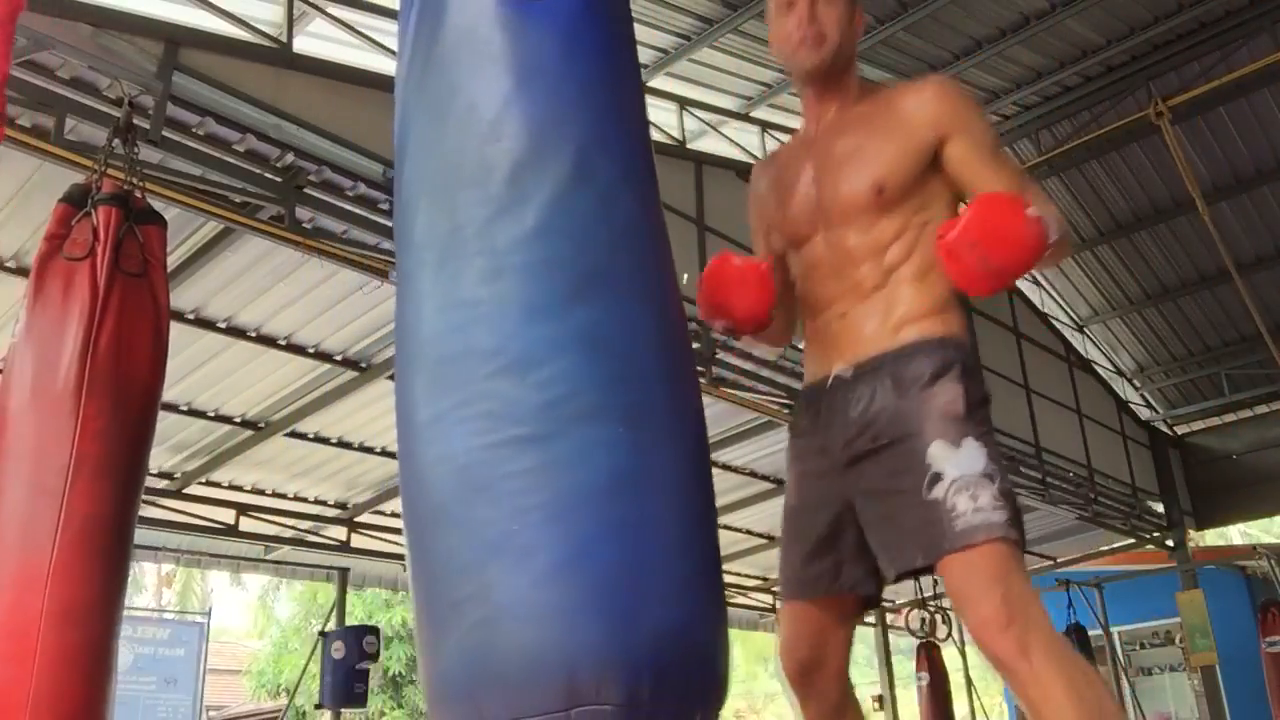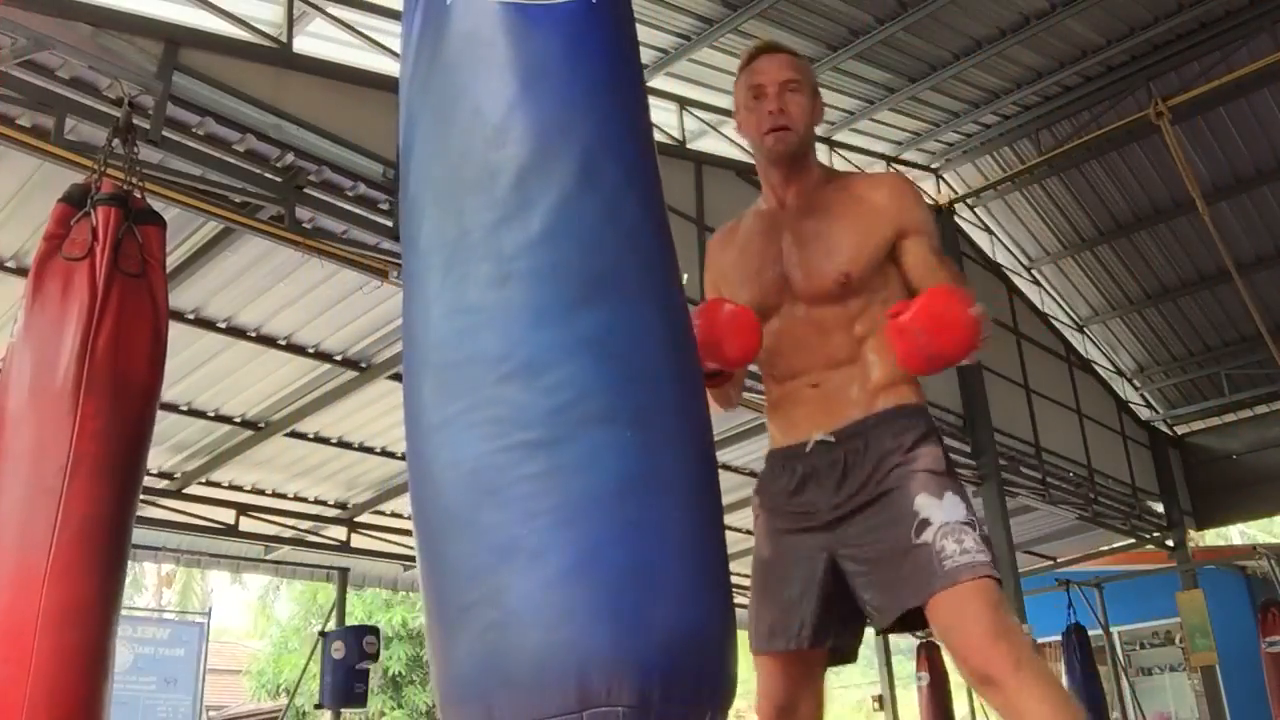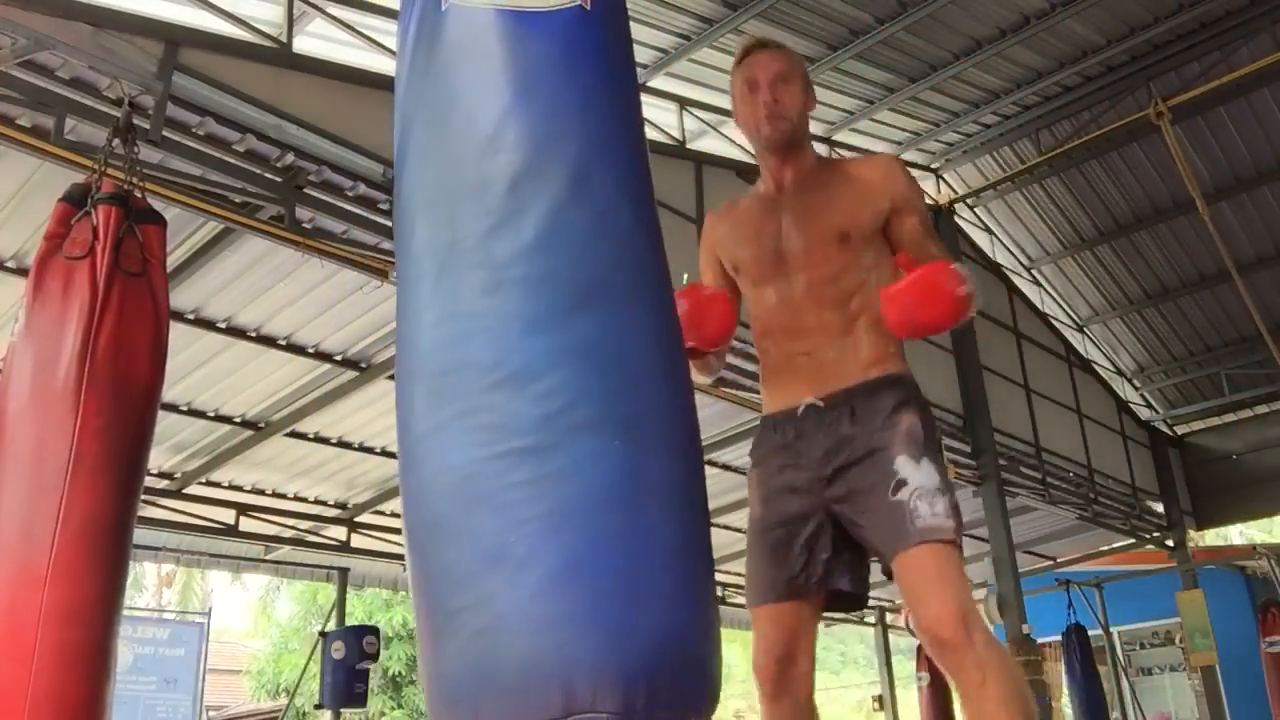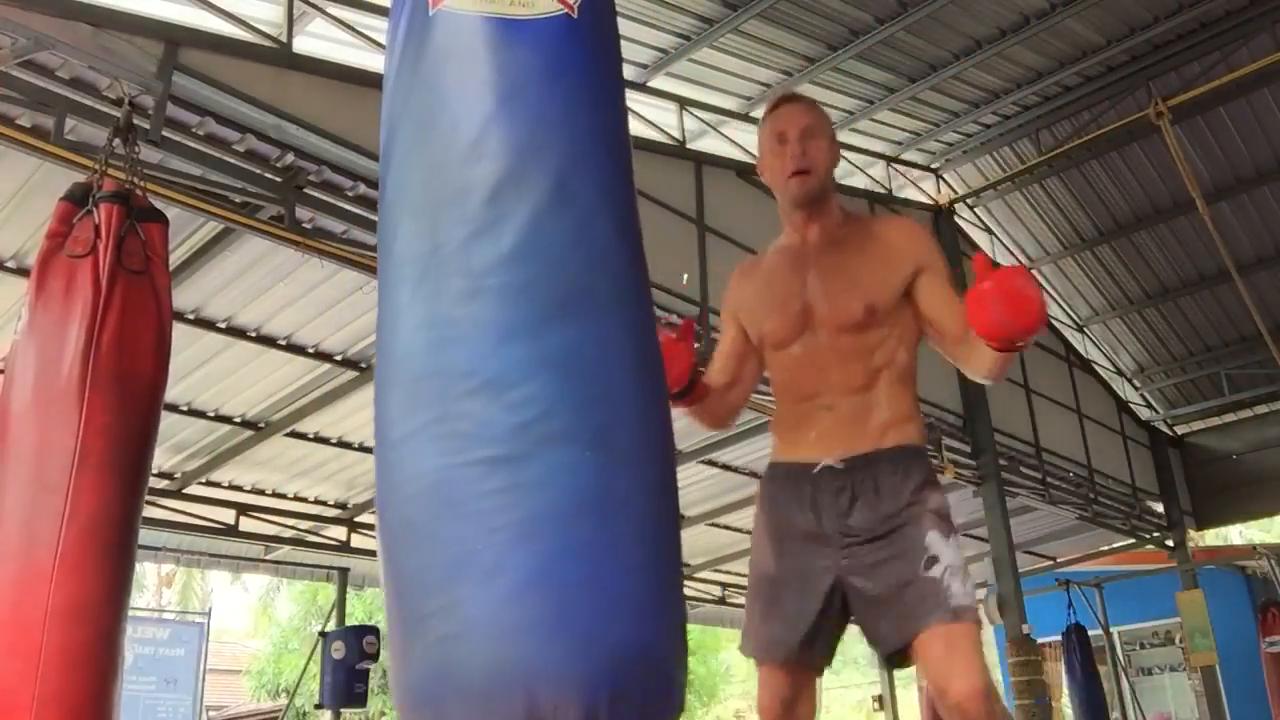
dt=0.2s
person 1, frame 1
left shoulder: (926, 107)
right shoulder: (771, 176)
left elbow: (1031, 214)
left wrist: (1029, 229)
right wrist: (733, 308)
left hip: (918, 387)
right hip: (821, 420)
left knee: (1004, 623)
right knee: (808, 660)
person 1, frame 2
left shoulder: (885, 200)
right shoulder: (728, 249)
left elbow: (957, 313)
right elbow: (724, 394)
left wrist: (959, 323)
right wrist: (704, 362)
left hip: (893, 450)
right hip: (793, 482)
left knee: (994, 652)
person 1, frame 3
left shoulder: (875, 178)
right shoulder: (725, 227)
left elbow: (939, 277)
right elbow: (707, 354)
left wrist: (947, 293)
right wrist: (682, 340)
left hip: (879, 419)
right hip: (784, 444)
left knee: (946, 618)
person 1, frame 4
left shoulder: (900, 243)
right shoulder: (748, 281)
left elbow: (982, 366)
right elbow: (722, 408)
left wrist: (1005, 333)
right wrist: (681, 384)
left hip: (894, 483)
right hip: (793, 501)
